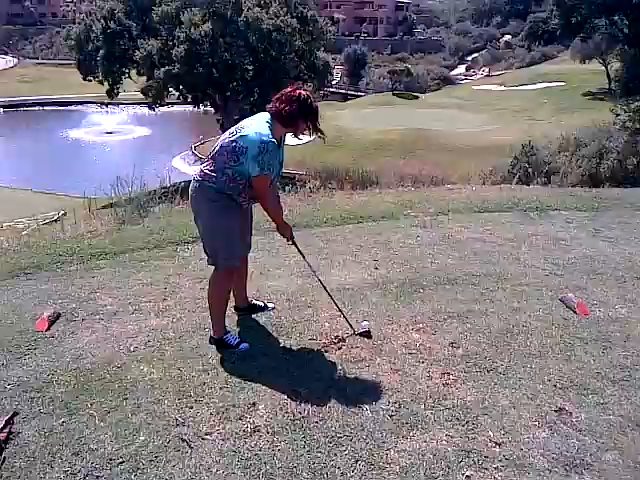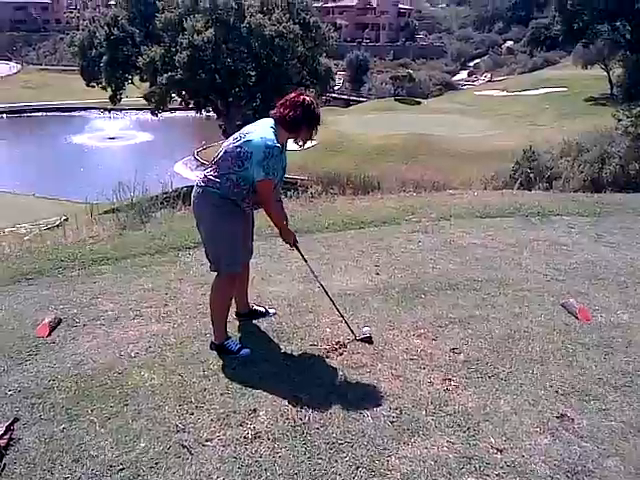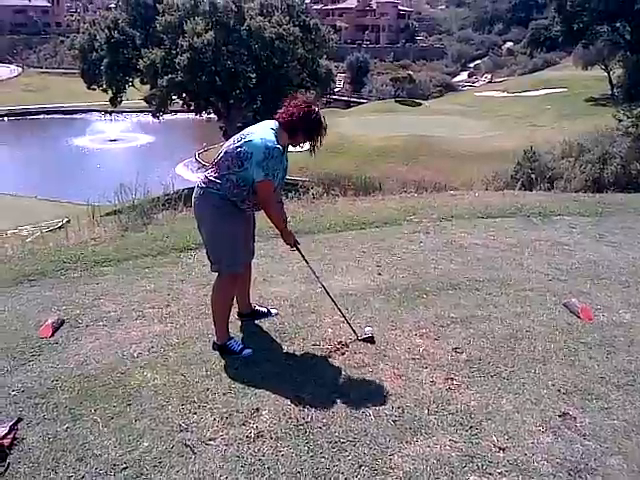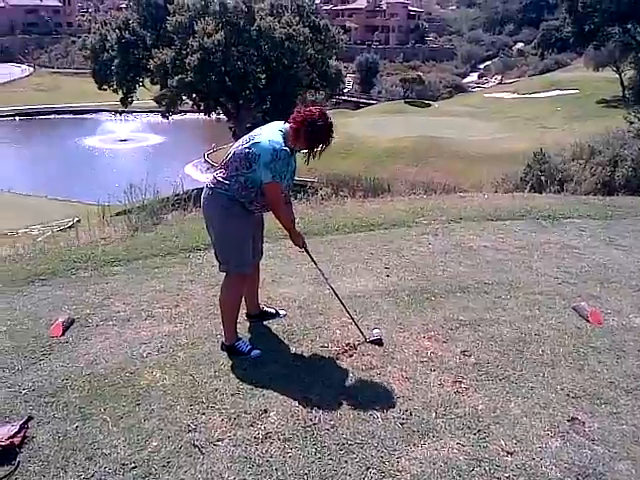
dt=0.3s
person 1, frame 1
left shoulder: (269, 123)
right shoulder: (262, 141)
left elbow: (269, 181)
right elbow: (262, 192)
left wrist: (278, 208)
right wrist: (281, 223)
left hip: (234, 195)
right hip: (213, 197)
left knee: (241, 253)
right knee: (226, 264)
left ankle: (242, 303)
right ankle: (218, 333)
person 1, frame 2
left shoulder: (272, 129)
right shoulder: (267, 146)
left elbow: (271, 186)
right elbow: (266, 198)
left wrist: (281, 211)
right wrist: (284, 230)
left hip: (235, 200)
right hip: (216, 203)
left knee: (242, 259)
right knee: (228, 271)
left ankle: (244, 309)
right ankle: (220, 339)
person 1, frame 3
left shoulder: (274, 131)
right shoulder: (266, 147)
left elbow: (273, 187)
right elbow: (266, 199)
left wrist: (281, 212)
right wrist: (284, 231)
left hip: (237, 202)
right hip: (216, 204)
left knee: (244, 259)
right knee: (229, 271)
left ankle: (245, 309)
right ankle: (222, 339)
person 1, frame 4
left shoulder: (283, 132)
right shoulder: (274, 150)
left elbow: (281, 187)
right elbow: (275, 200)
left wrist: (290, 214)
right wrist: (293, 232)
left hip: (246, 202)
right hip: (225, 204)
left knee: (252, 260)
right knee: (238, 271)
left ankle: (254, 309)
right ankle: (230, 340)
